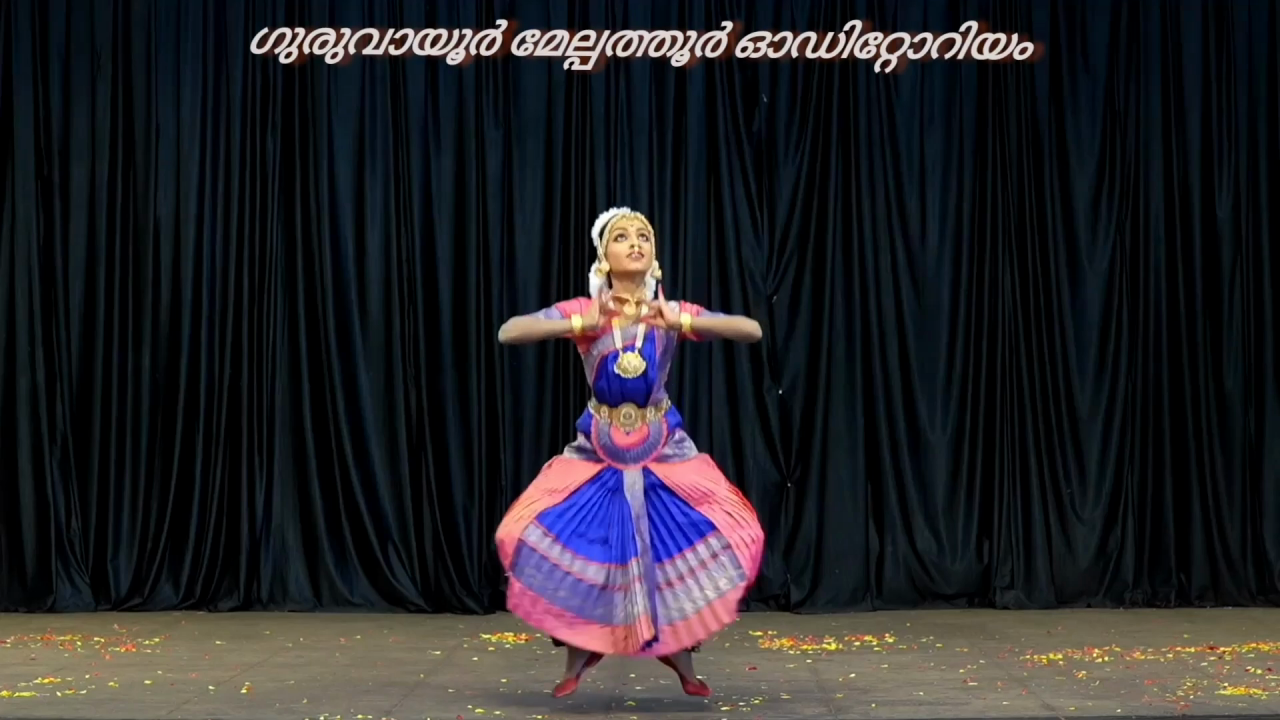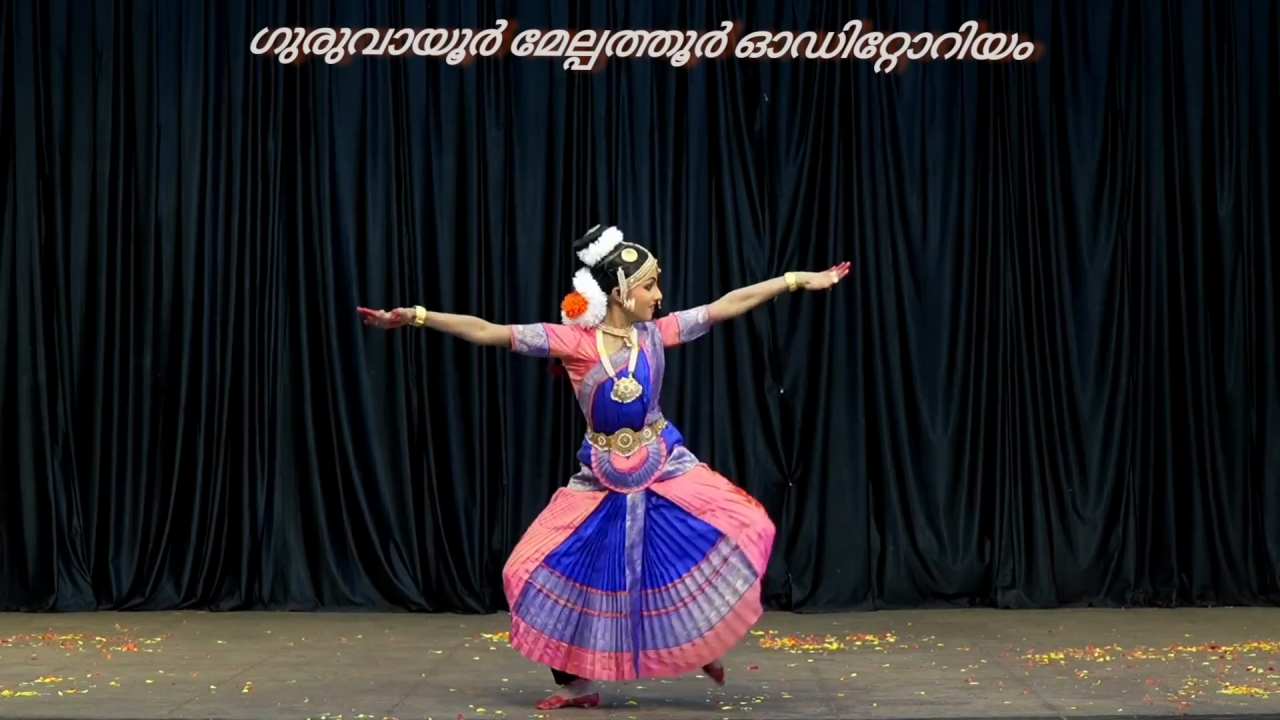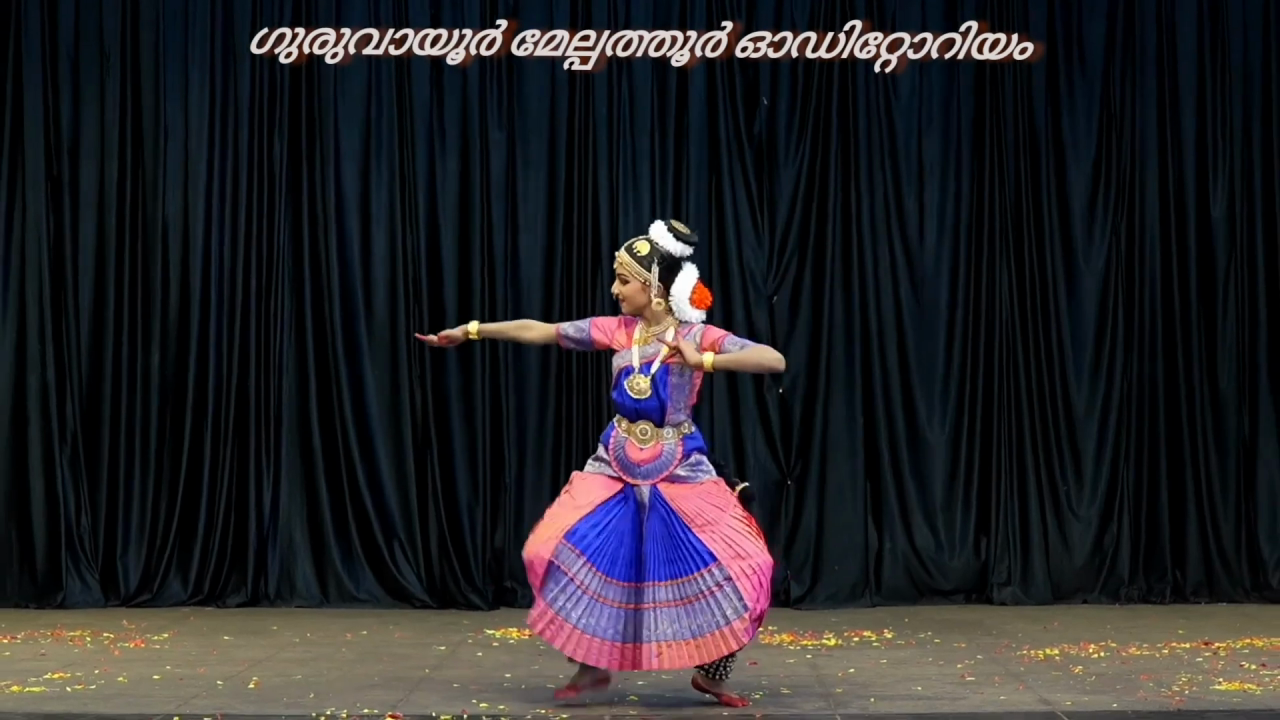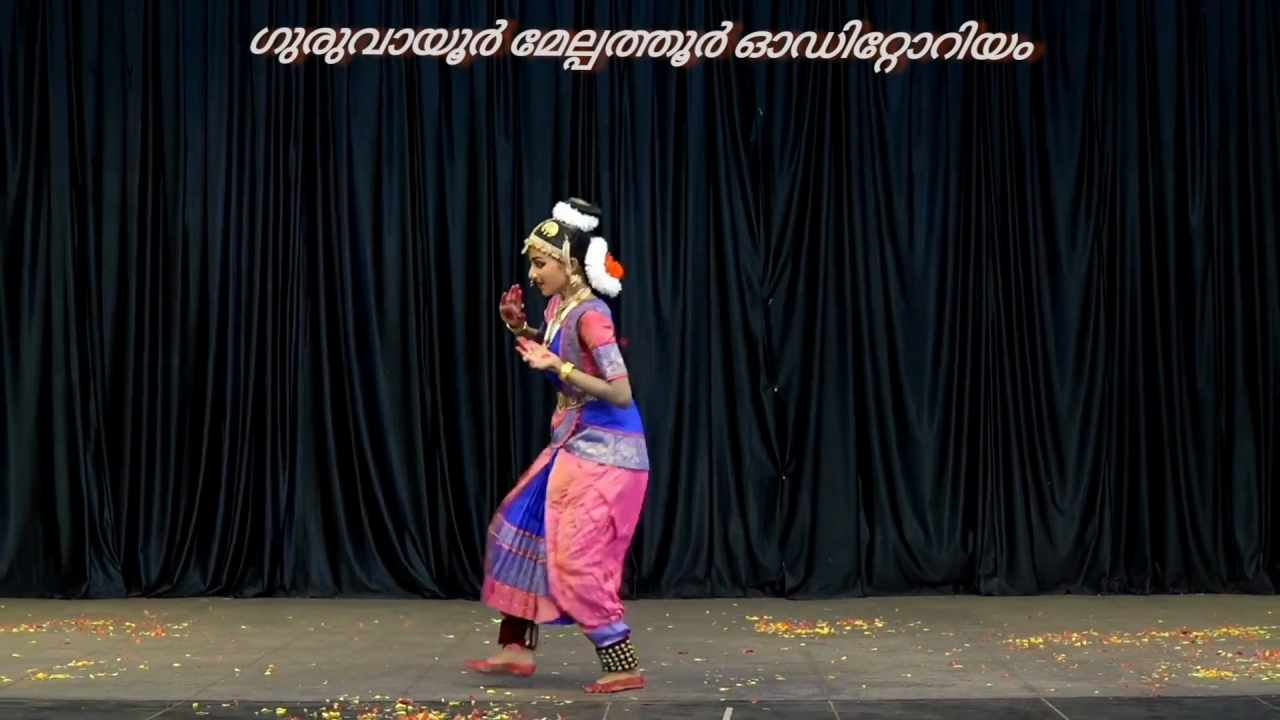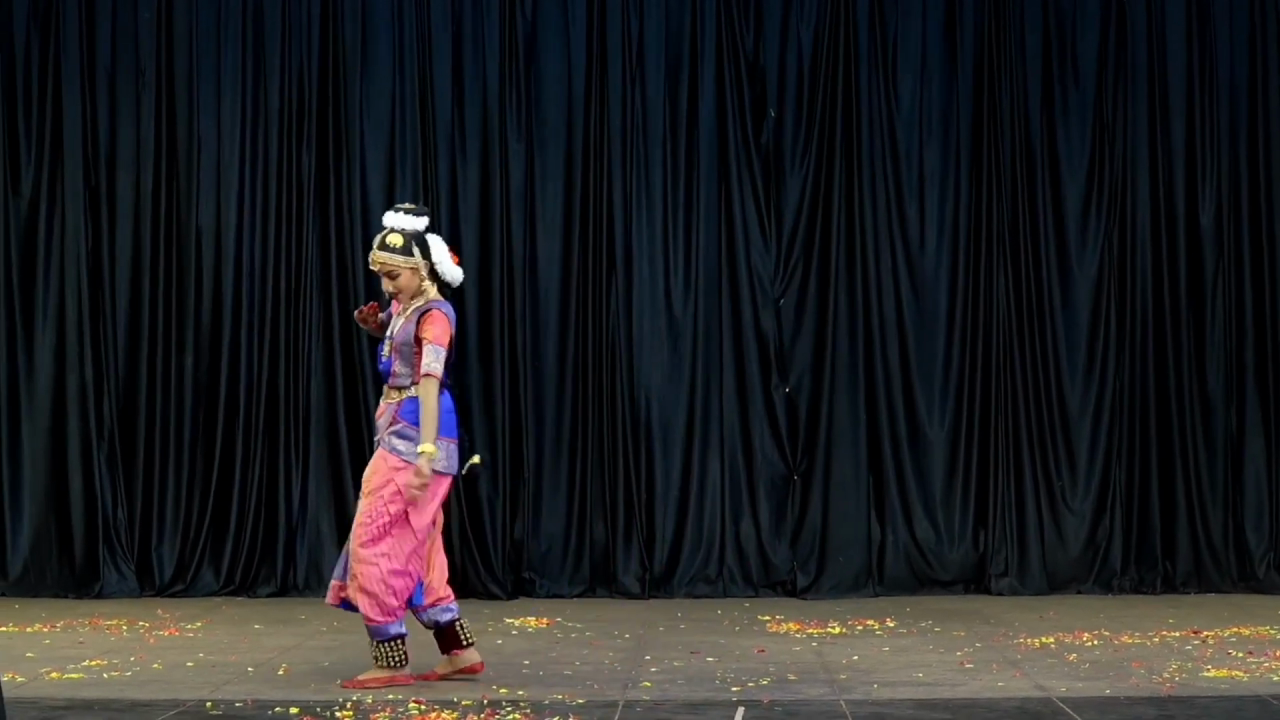
dt=1s
person 1, frame 1
left shoulder: (673, 312)
right shoulder: (582, 310)
left elbow: (753, 330)
right elbow: (508, 333)
left wrist: (682, 323)
right wrist: (583, 325)
left hip: (663, 452)
right hip: (596, 455)
left knee: (731, 535)
right knee: (530, 535)
left ankle: (678, 651)
right ankle: (580, 650)
person 1, frame 2
left shoulder: (657, 333)
right shoulder: (570, 340)
left elbow: (728, 305)
right elbow: (487, 332)
left wrist: (799, 279)
right wrist: (418, 316)
left hip: (667, 470)
right hip: (601, 479)
left knee: (740, 534)
right knee: (540, 572)
left ankle: (699, 646)
right ankle: (578, 683)
person 1, frame 3
left shoulder: (699, 336)
right shoulder: (616, 330)
left elbow: (775, 360)
right elbow: (541, 331)
left wrist: (703, 361)
right wrist: (471, 330)
left hip: (679, 473)
right hip: (614, 469)
left knee: (740, 569)
right knee: (554, 552)
left ankle: (711, 673)
right ankle: (592, 665)
person 1, frame 4
left shoulder: (592, 316)
right shoulder: (558, 307)
left elbow: (621, 393)
right elbow: (545, 349)
left wrist: (559, 367)
right wrist: (518, 326)
left hip: (604, 448)
right hip: (573, 445)
left knee: (574, 558)
right knee: (520, 529)
left ankle: (623, 666)
right ankle: (516, 647)
person 1, frame 5
left shoulder: (434, 317)
right shoulder: (405, 304)
left elbow: (429, 385)
right elbow: (386, 330)
left wrist: (426, 449)
right wrist: (370, 321)
left hip: (415, 439)
right hip: (403, 438)
left knee: (376, 548)
right knee: (410, 553)
left ankle: (393, 662)
right ankle: (460, 651)
